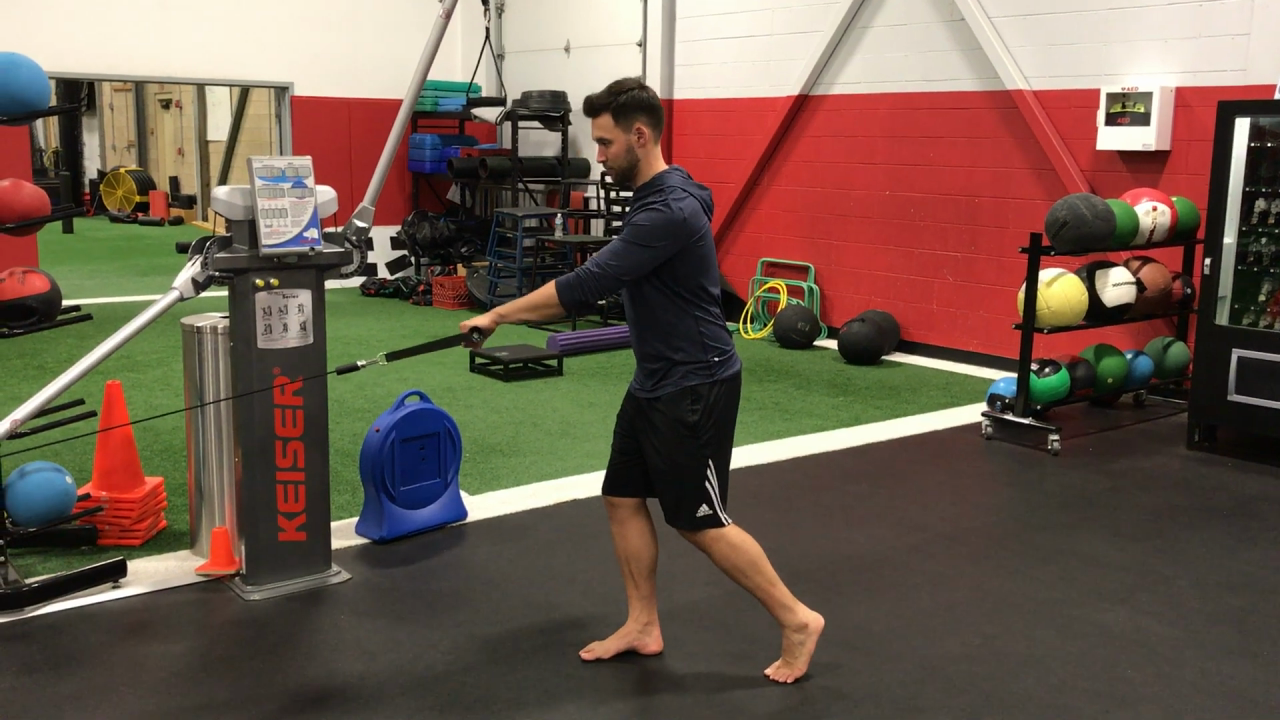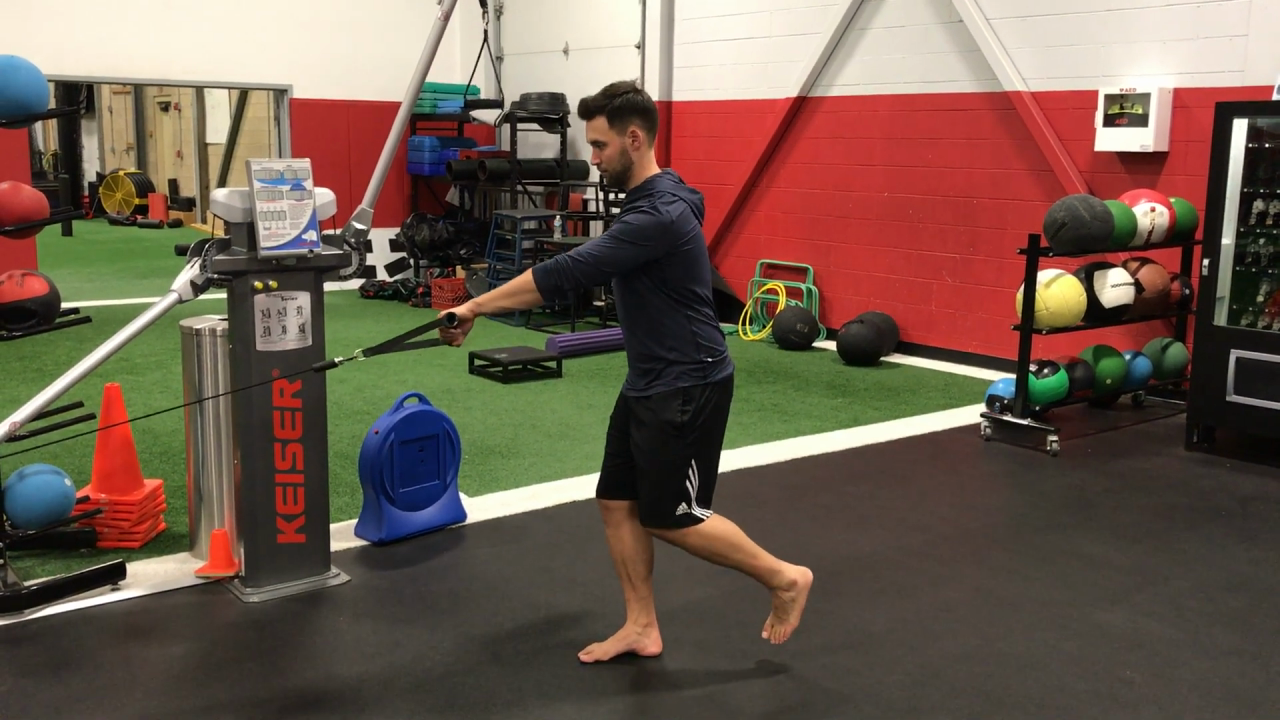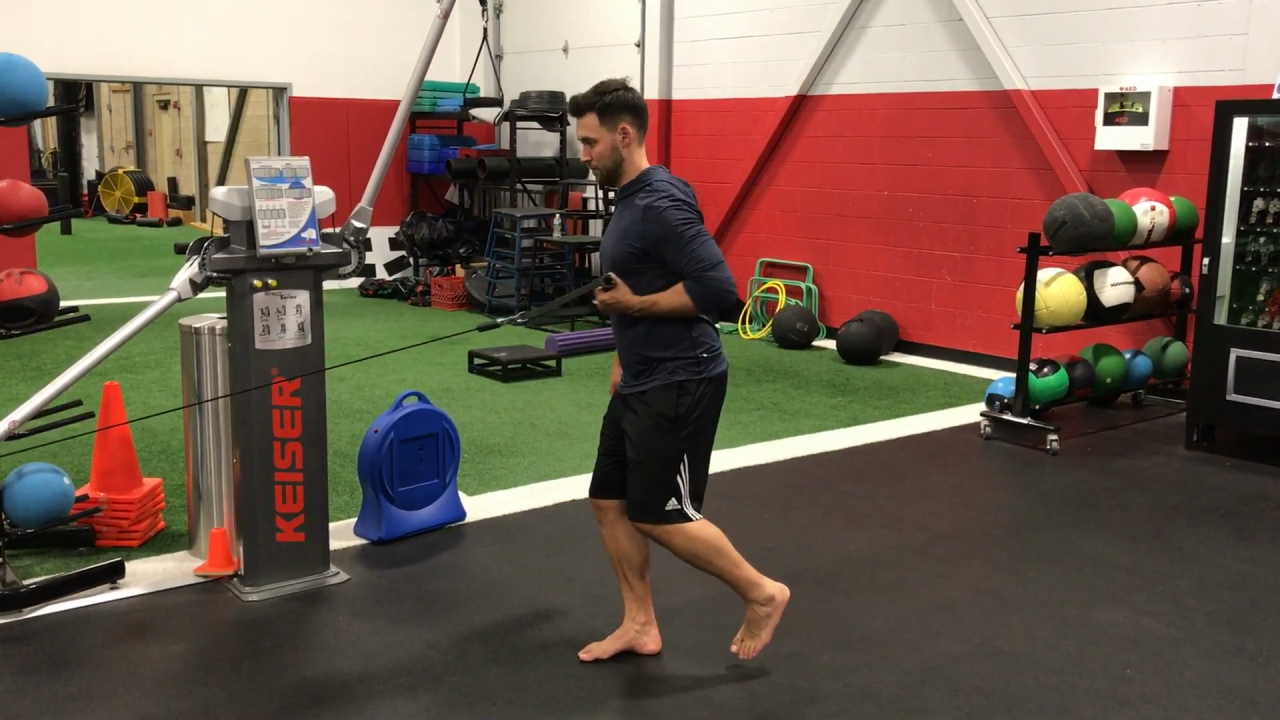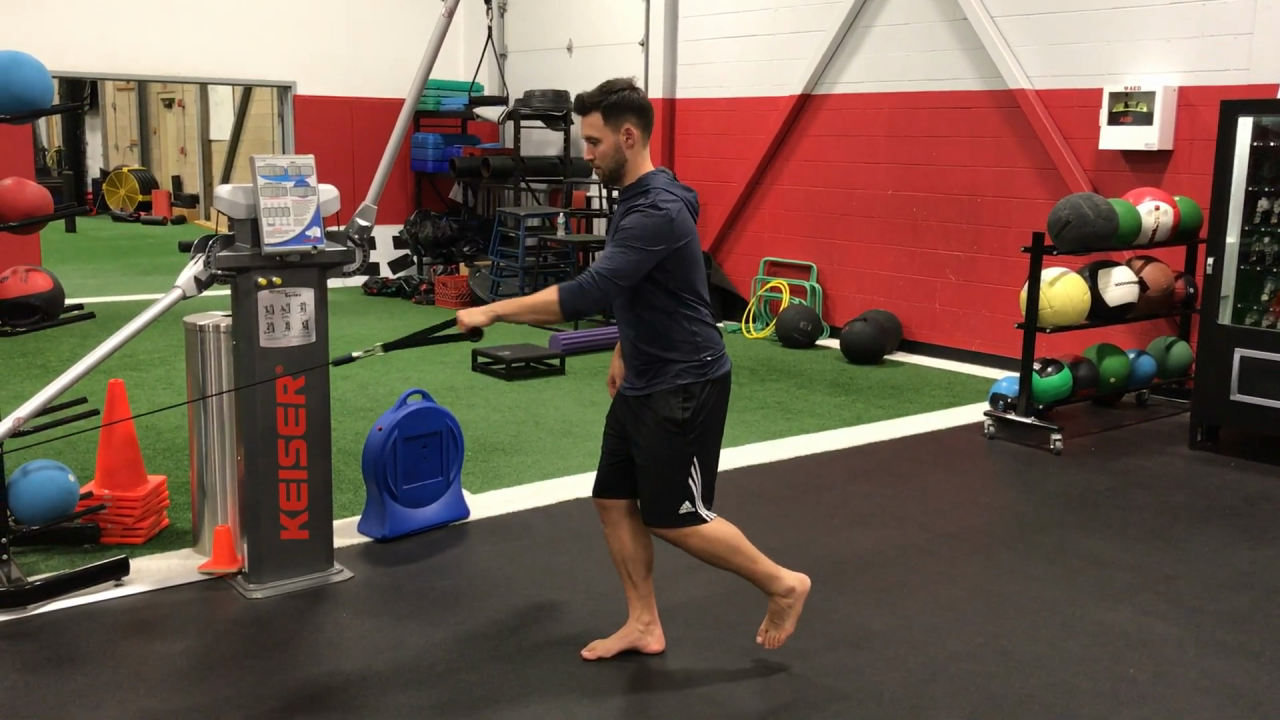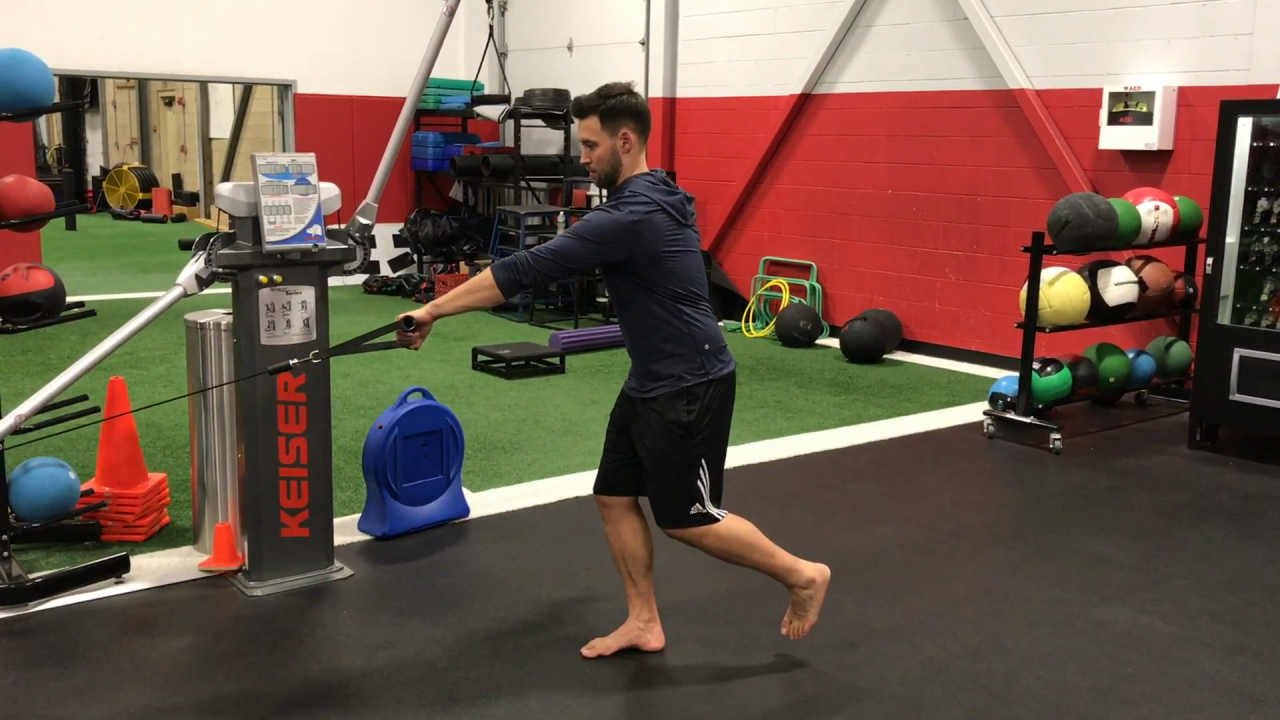
dt=1s
person 1, frame 1
left shoulder: (669, 211)
right shoulder: (653, 199)
left elbow: (586, 285)
left wrist: (497, 315)
left hip: (695, 386)
right hip: (656, 381)
left knee: (699, 521)
right knee: (623, 499)
left ankle: (797, 620)
right ankle: (643, 626)
person 1, frame 2
left shoulder: (658, 215)
right shoulder: (648, 200)
left elbow: (569, 272)
left wrist: (475, 306)
left hip: (687, 386)
right hip: (650, 382)
left knee: (672, 518)
right knee: (618, 503)
left ankle: (784, 579)
right ankle: (642, 628)
person 1, frame 3
left shoulder: (661, 206)
right shoulder: (631, 200)
left elbow: (716, 290)
left wrist: (633, 304)
right wrist: (622, 357)
left hip: (680, 382)
right hip: (643, 379)
left knee: (660, 515)
right knee: (609, 502)
left ankle: (761, 593)
right ankle: (640, 626)
person 1, frame 4
left shoulder: (655, 211)
right shoulder: (636, 199)
left elbow: (588, 293)
left wrist: (493, 311)
right wrist: (623, 353)
left hip: (684, 385)
right hip: (646, 381)
left knee: (675, 519)
right knee: (614, 502)
left ankle: (782, 585)
right ankle: (644, 625)
person 1, frame 5
left shoulder: (629, 216)
right shoulder: (652, 199)
left elbow: (530, 268)
left wrist: (433, 309)
left hip: (688, 386)
right hip: (653, 380)
left knee: (686, 519)
right knee: (614, 498)
left ankle: (801, 575)
right ankle: (643, 624)
